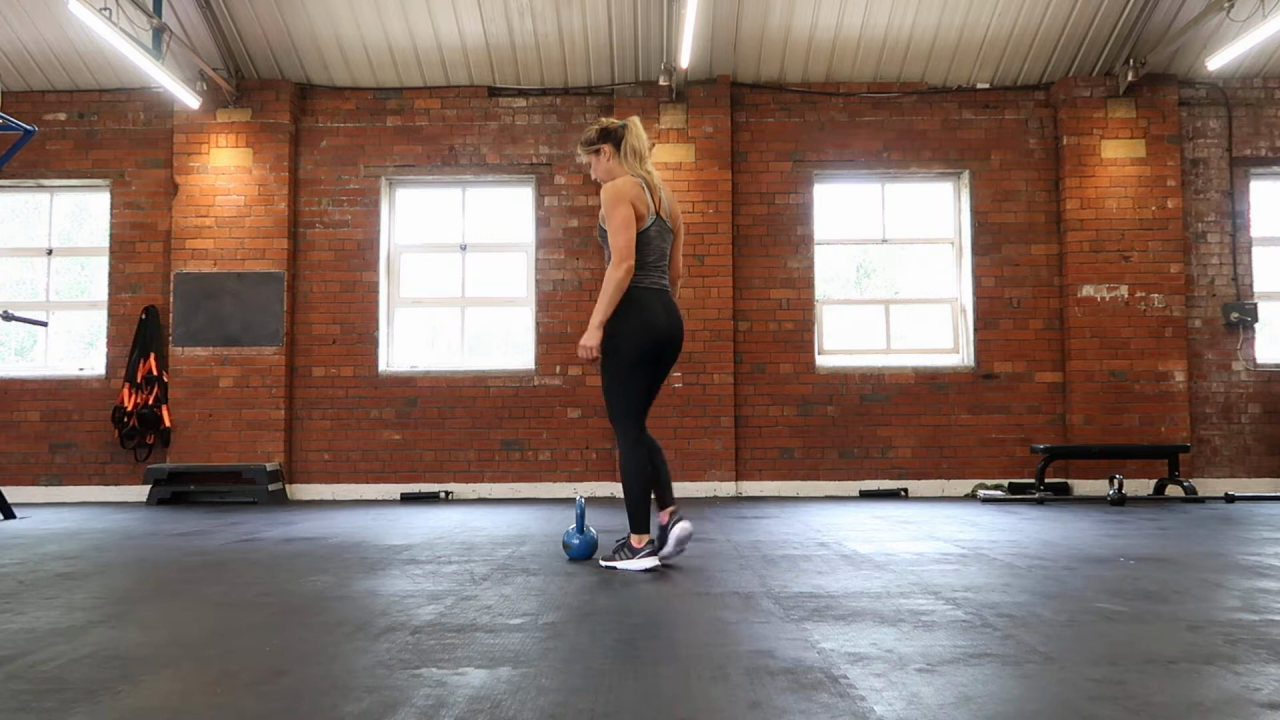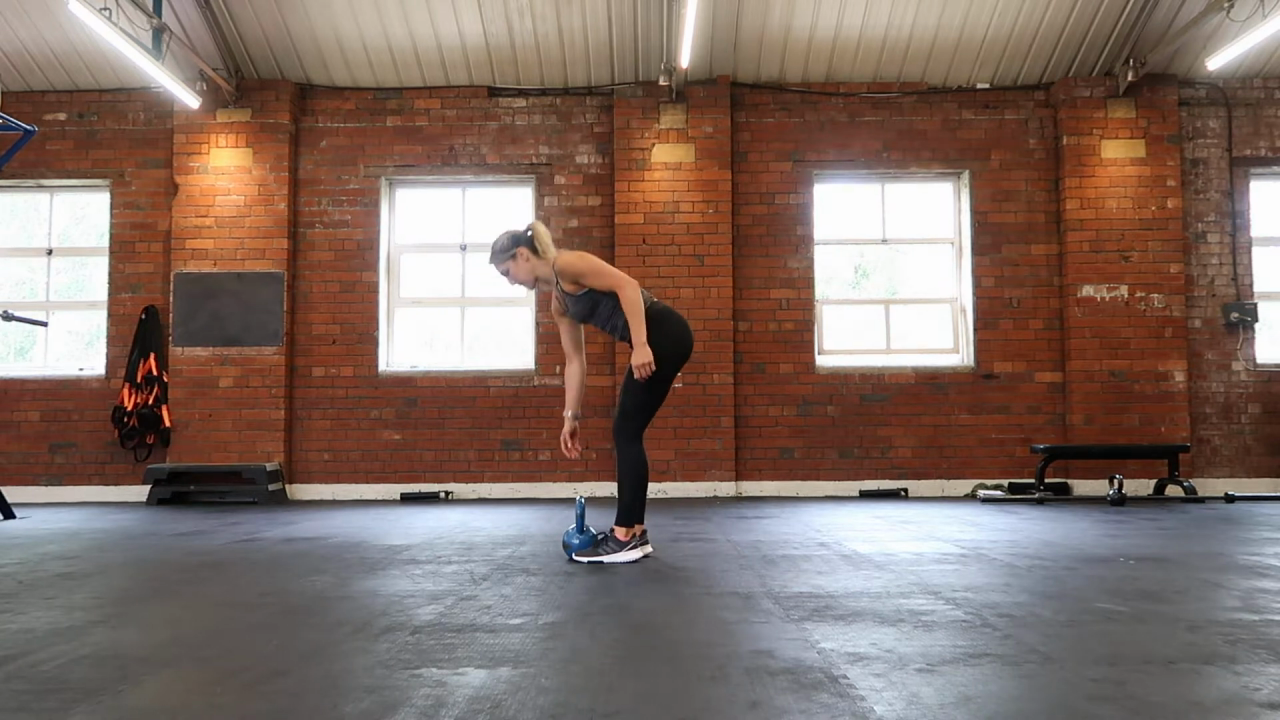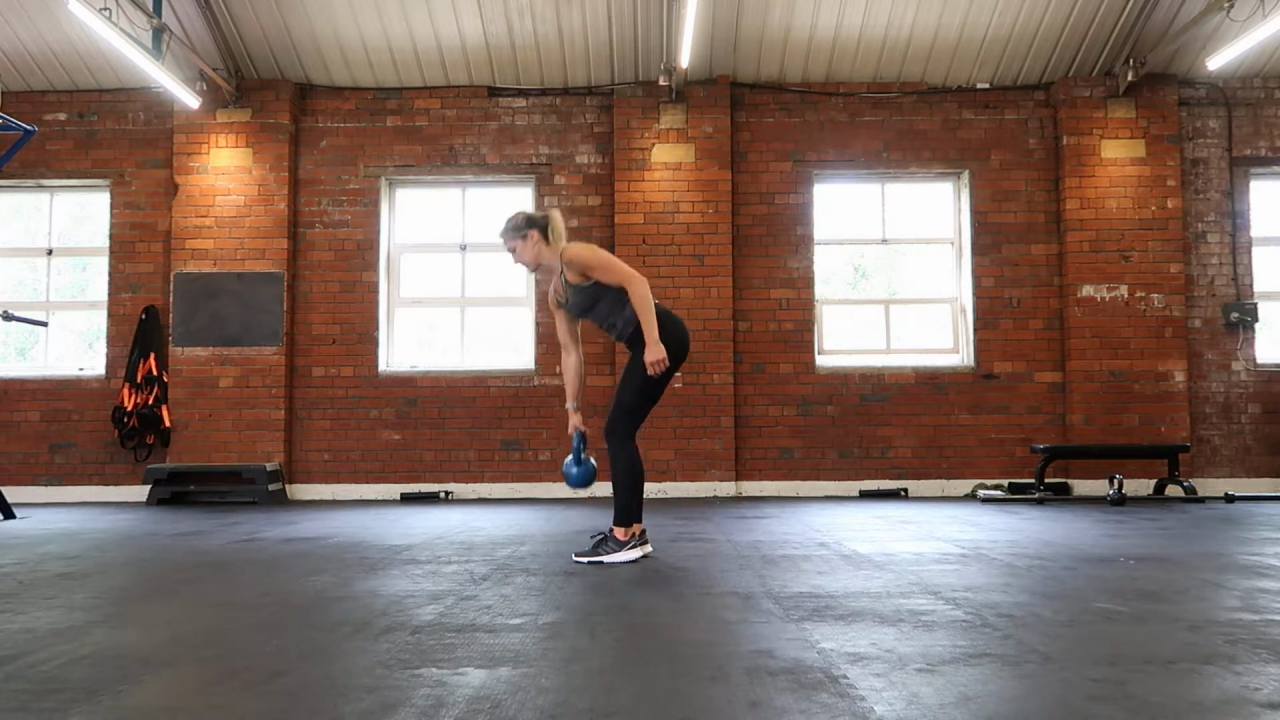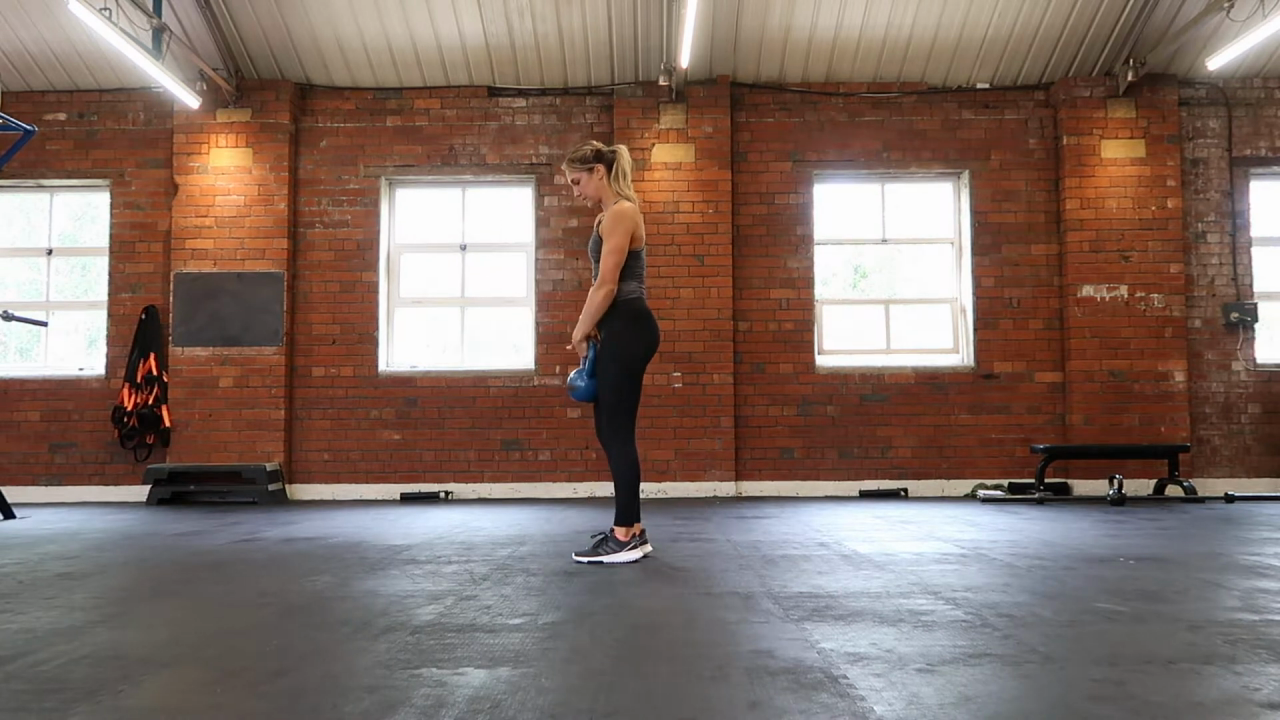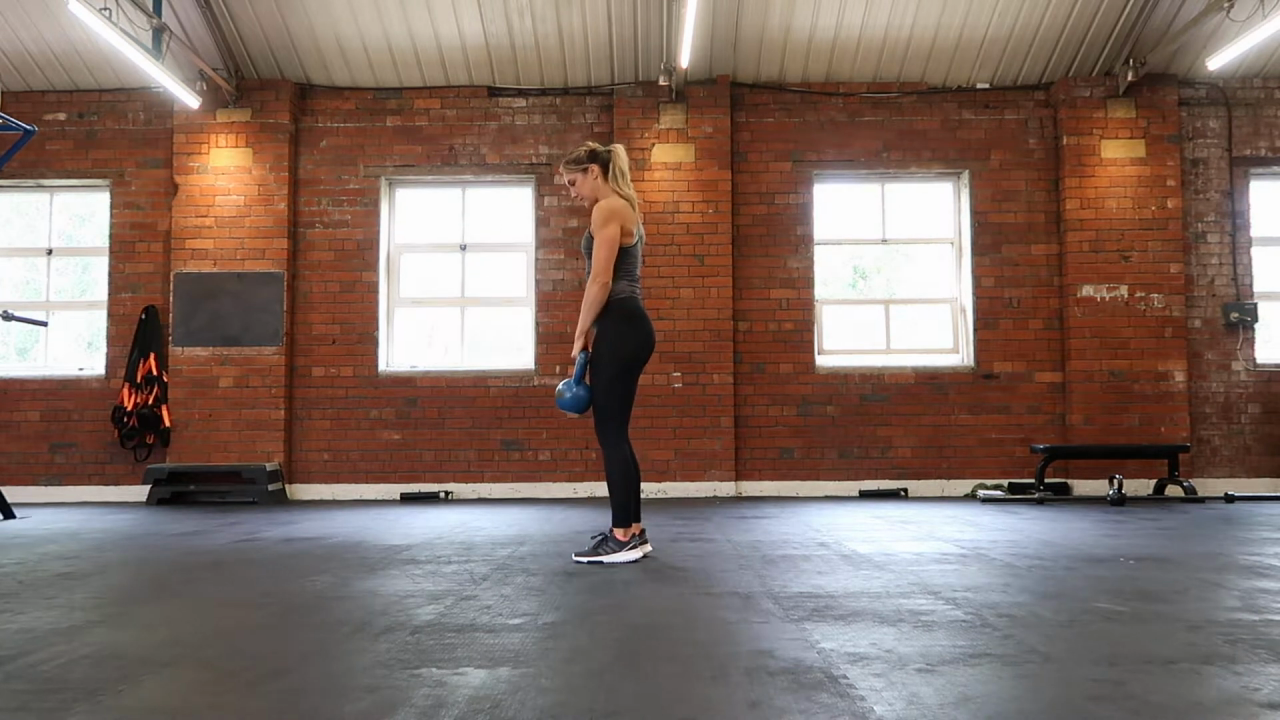
dt=1s
person 1, frame 1
left shoulder: (617, 190)
right shoulder: (664, 196)
left elbow: (622, 262)
left wrist: (595, 326)
left hip: (634, 317)
right hip: (668, 318)
left knee: (627, 430)
right knee: (635, 425)
left ankle: (640, 543)
right ankle: (669, 514)
person 1, frame 2
left shoulder: (567, 263)
right shoulder: (558, 301)
left elbow: (628, 286)
right elbow: (574, 360)
left wrist: (640, 345)
right wrist: (571, 417)
left hip: (662, 335)
right hip: (658, 341)
left knee: (626, 433)
right knee: (627, 434)
left ankle: (625, 537)
right ankle: (636, 531)
person 1, frame 3
left shoulder: (573, 256)
right shoulder: (556, 292)
left elbow: (635, 281)
right elbow: (570, 351)
left wrist: (653, 341)
right wrist: (573, 409)
left hip: (662, 338)
right hip: (644, 343)
left knee: (618, 432)
right knee: (619, 433)
left ankle: (624, 537)
right ankle: (633, 531)
person 1, frame 4
left shoulder: (622, 213)
right shoulder: (606, 217)
left elbow: (609, 285)
left wrist: (580, 332)
right wrist: (585, 328)
left hip: (628, 330)
right hip: (618, 331)
left knee: (617, 432)
right knee: (609, 432)
left ankle: (625, 537)
right ankle: (632, 530)
person 1, frame 5
left shoulder: (607, 208)
right shoulder: (626, 210)
left elbow: (600, 280)
left wrist: (580, 335)
left hip: (619, 329)
right hip: (630, 327)
left knee: (610, 433)
right knee: (615, 433)
left ankle: (622, 538)
right ankle: (633, 532)
